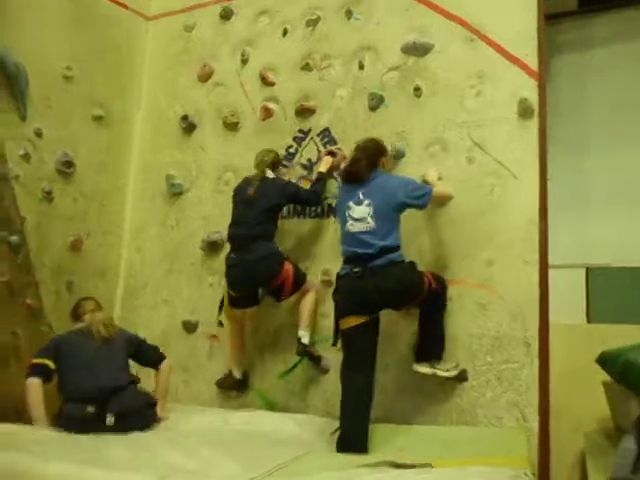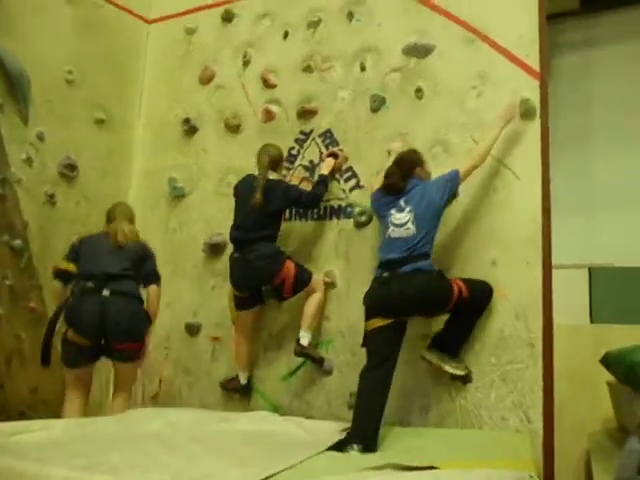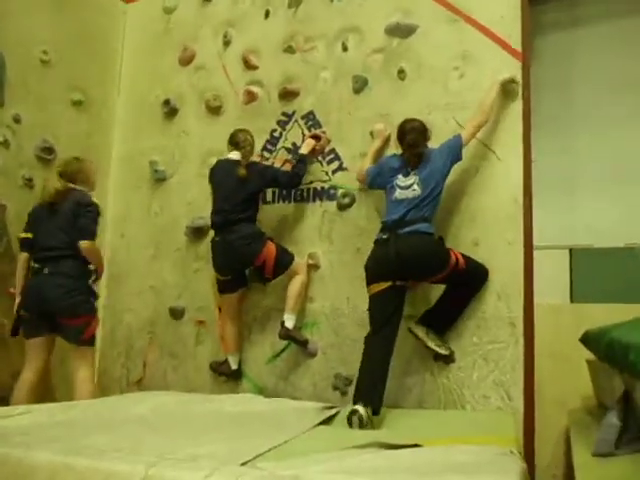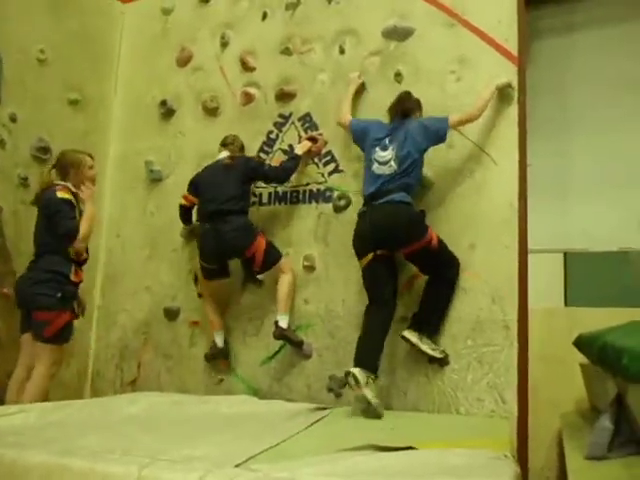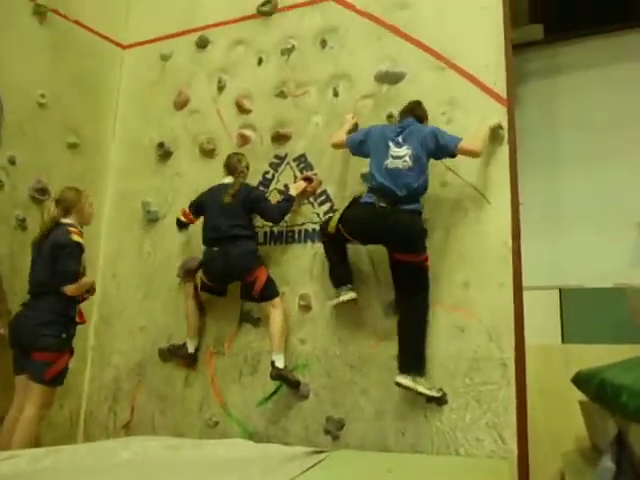
dt=1s
person 1, frame 1
left shoulder: (345, 189)
right shoulder: (395, 185)
right elbow: (444, 196)
right wrist: (433, 179)
left hip: (351, 286)
right hip: (391, 278)
left knee: (356, 369)
right knee: (435, 286)
left ankle: (350, 446)
right ankle: (429, 358)
person 1, frame 2
left shoulder: (384, 199)
right shoulder: (433, 191)
right elbow: (476, 160)
left wrist: (397, 158)
right wrist: (503, 123)
left hip: (382, 291)
right hip: (420, 286)
left knee: (377, 368)
right knee: (481, 292)
left ankle: (358, 442)
right ankle: (443, 350)
person 1, frame 3
left shoulder: (390, 165)
right shoulder: (440, 157)
left elbow: (361, 176)
right elbow: (478, 121)
left wrist: (377, 143)
right wrist: (498, 86)
left hip: (382, 254)
right hip: (419, 248)
left knee: (380, 333)
right knee: (475, 274)
left ankle: (363, 405)
right ankle: (430, 326)
person 1, frame 4
left shoulder: (371, 130)
right shoulder: (419, 129)
left elbow: (343, 118)
right elbow: (471, 114)
left wrist: (353, 88)
right wrist: (494, 88)
left hip: (366, 224)
right hip: (399, 217)
left knee: (380, 302)
right knee: (446, 267)
left ankle: (362, 370)
right ankle: (421, 329)
person 1, frame 5
left shoulder: (376, 132)
right shoulder: (429, 133)
left elbow: (335, 141)
right elbow: (476, 149)
left wrist: (349, 123)
right wrist: (489, 127)
left hip: (369, 214)
right hip: (406, 222)
left knee: (328, 230)
right knee: (413, 298)
left ankle: (344, 287)
right ankle: (411, 371)
person 2, frame 1
left shoulder: (242, 186)
right shoulder: (281, 187)
right elbow: (314, 197)
right wrist: (323, 169)
left hip: (236, 262)
right hip: (264, 258)
left knee: (236, 322)
right knee: (309, 289)
left ankle: (237, 376)
right ankle: (304, 342)
person 2, frame 2
left shoulder: (243, 184)
right shoulder: (282, 189)
right elbow: (313, 199)
right wrist: (325, 171)
left hip: (239, 263)
right hip: (267, 259)
left knee: (243, 328)
right knee: (317, 287)
left ankle: (242, 381)
right ankle: (303, 343)
person 2, frame 3
left shoulder: (217, 169)
right shoulder: (257, 171)
right elbow: (293, 179)
right wrist: (304, 152)
left hip: (221, 246)
right hip: (247, 240)
left knee: (228, 311)
right knee: (300, 269)
left ankle: (232, 365)
right ankle: (288, 325)
person 2, frame 4
left shoulder: (202, 175)
right shoulder: (245, 164)
left elbow: (185, 207)
right elbow: (280, 175)
left wrist: (189, 225)
right wrist: (299, 151)
left hip: (209, 238)
right hip: (238, 231)
left knee: (207, 291)
right knee: (286, 269)
left ankle: (219, 345)
right ankle: (282, 325)
person 2, frame 5
left shoulder: (207, 195)
right shoulder: (249, 192)
left elbow: (182, 222)
right elbow: (275, 215)
right wrist: (293, 192)
left hip: (215, 259)
right hip: (244, 256)
left knee: (192, 291)
right knee: (275, 305)
left ankle: (190, 350)
right ankle: (279, 365)
person 3, frame 1
left shoulder: (58, 343)
right shoulder: (122, 336)
left elbow: (33, 381)
right elbow: (163, 363)
left wrist: (43, 428)
right wrist: (160, 407)
left hip: (79, 425)
right hip: (128, 419)
person 3, frame 2
left shoulder: (84, 242)
right shoulder: (141, 248)
left elbow: (60, 281)
right elbow: (153, 287)
left wrist: (70, 309)
right wrist: (147, 325)
left hip: (85, 307)
right hip: (126, 309)
left knee: (76, 391)
right knee: (123, 390)
person 3, frame 3
left shoulder: (40, 208)
right shoulder: (84, 201)
left elbow: (24, 254)
right elbow: (86, 244)
left wrist: (19, 294)
right wrist: (100, 268)
left hip: (36, 286)
right hip: (70, 287)
left knee: (33, 367)
right knee: (83, 365)
person 3, frame 4
left shoulder: (58, 199)
right shoulder: (60, 196)
right elbow: (79, 243)
left wrist: (74, 294)
right wrist: (89, 204)
left hip: (36, 286)
right hip: (50, 288)
left knee: (27, 364)
right knee: (47, 365)
person 3, frame 5
left shoulder: (50, 234)
right shoulder: (70, 235)
right elbow: (71, 286)
right wrist: (90, 282)
left hip: (27, 323)
right hip: (49, 328)
right knee: (37, 406)
